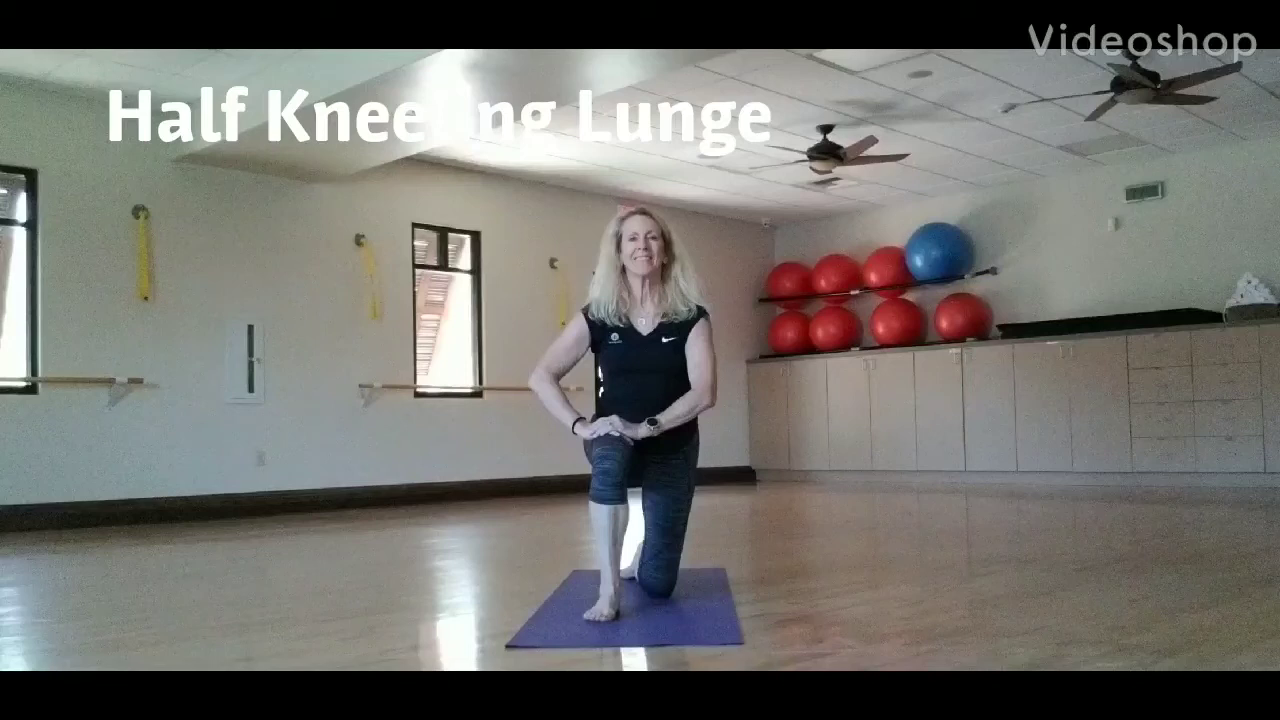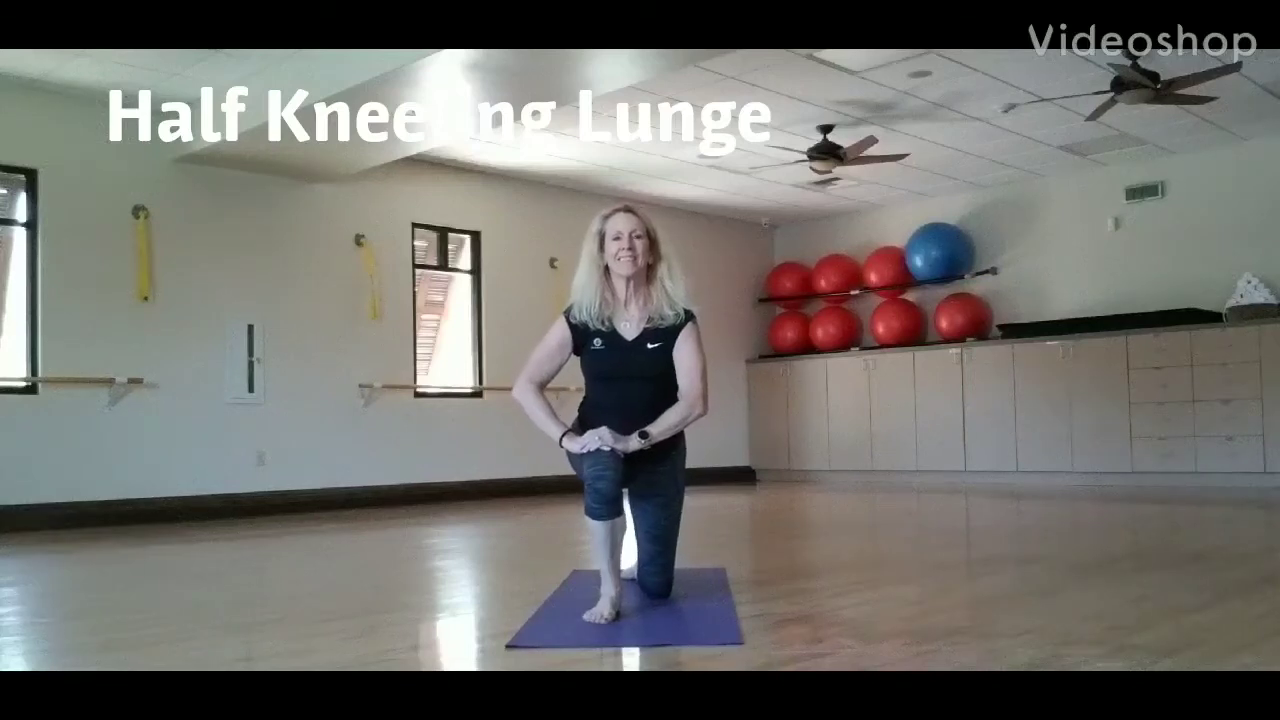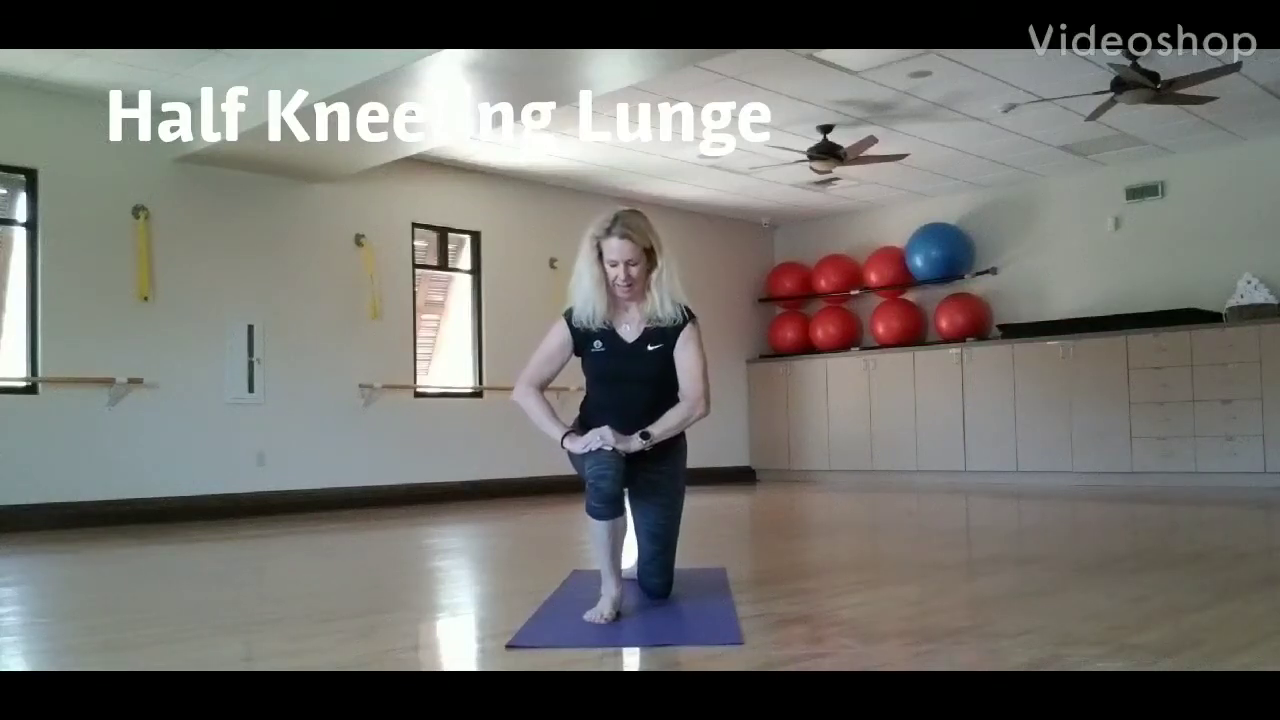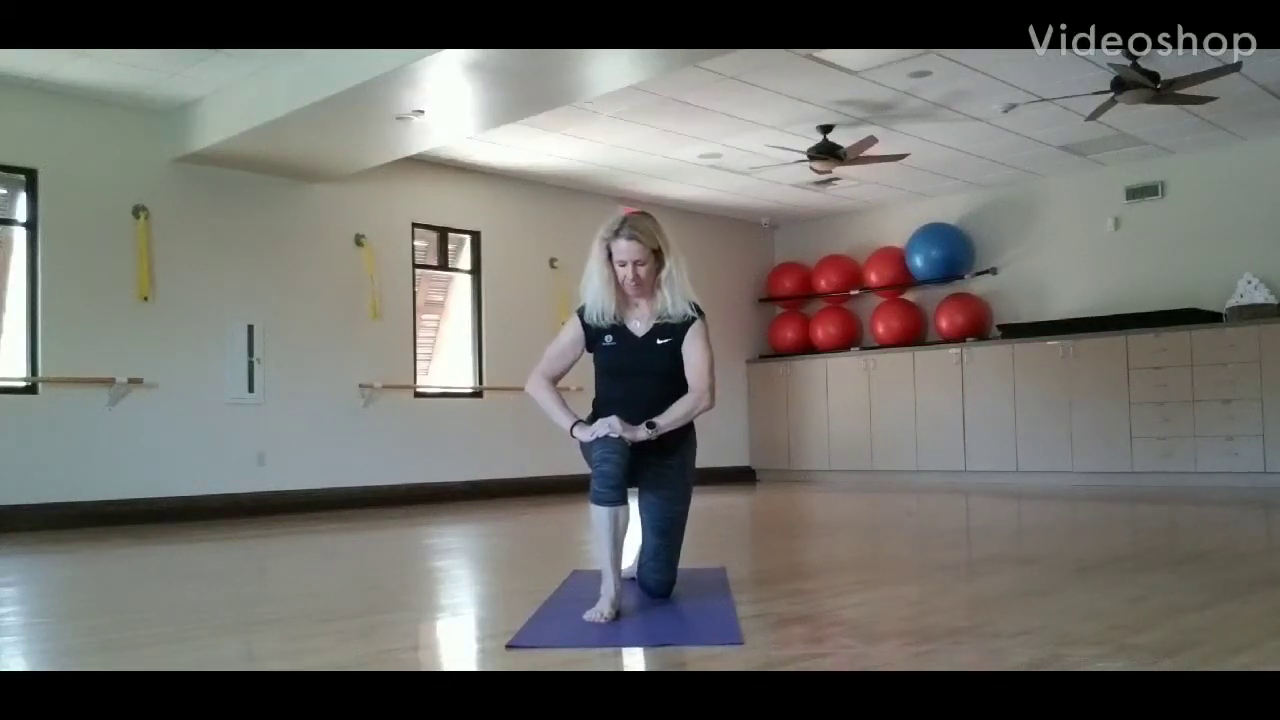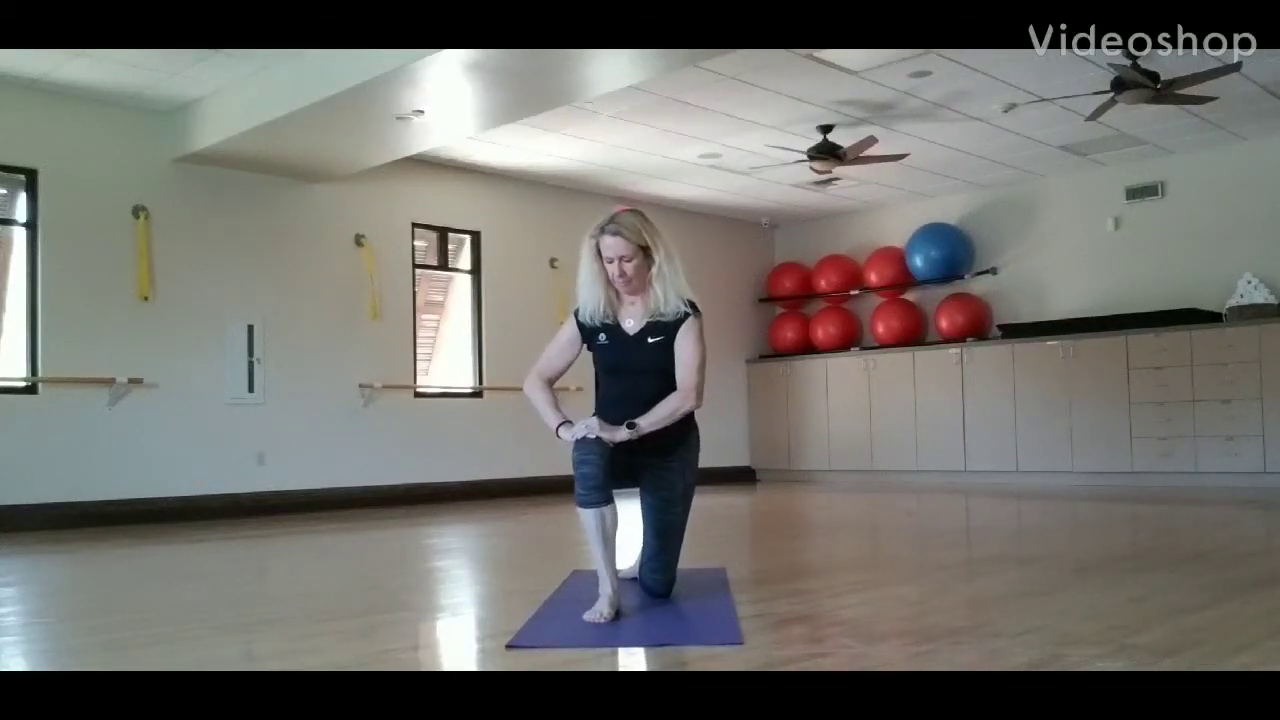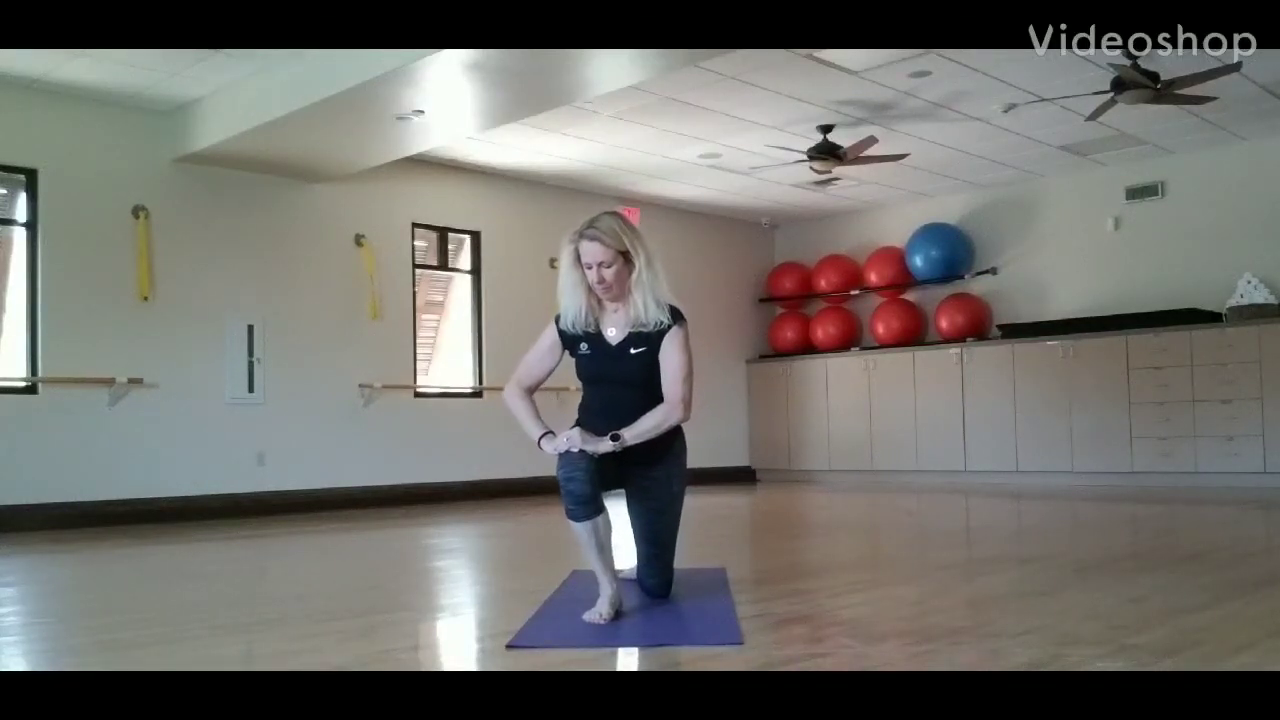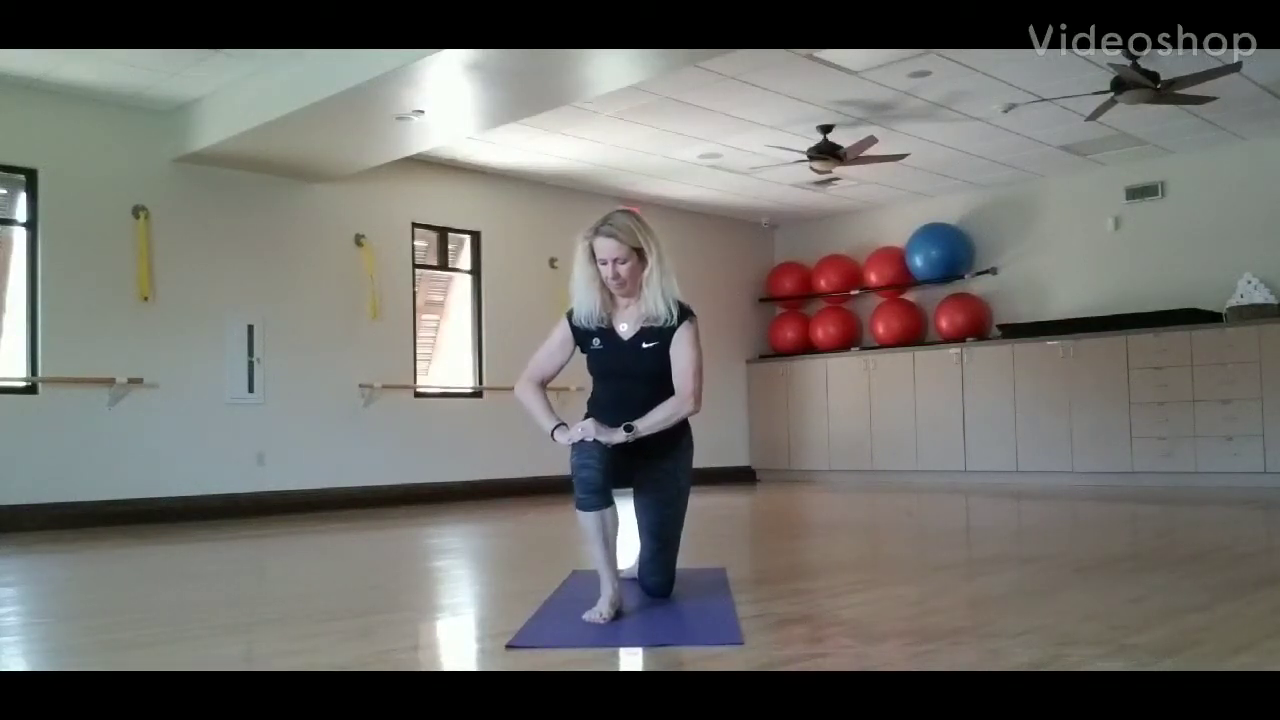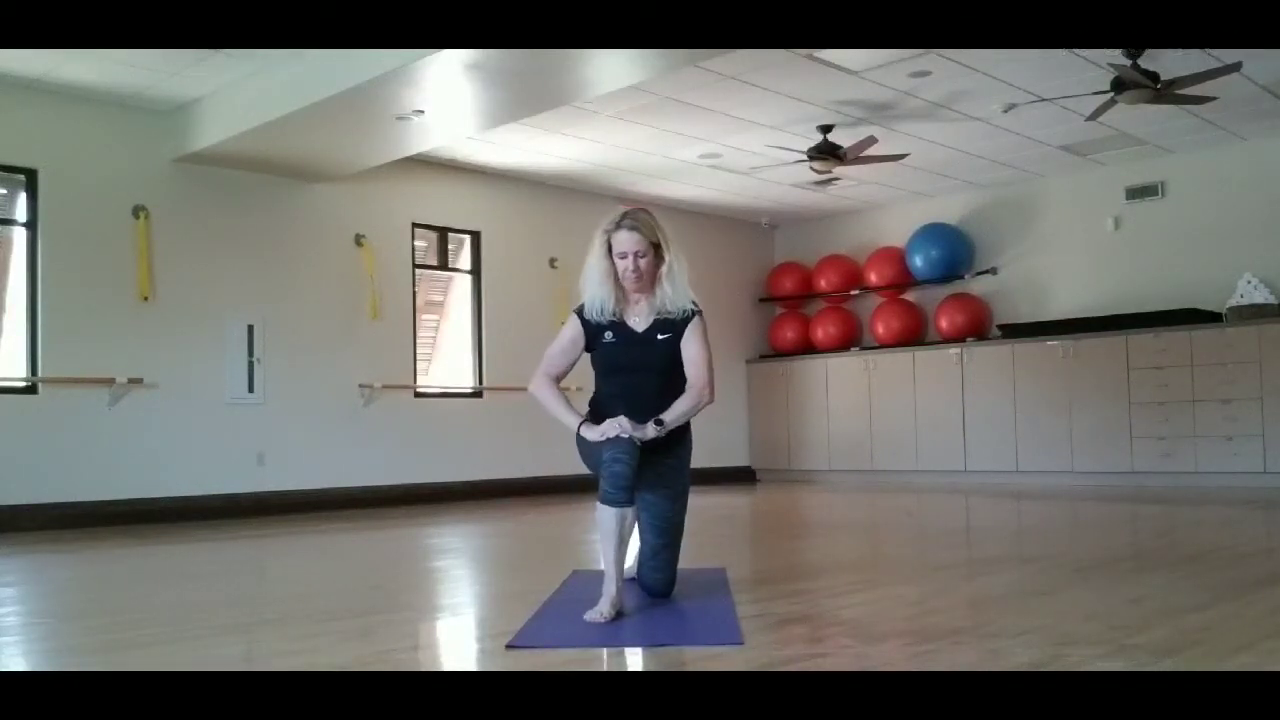
dt=0.7s
person 1, frame 1
left shoulder: (691, 317)
right shoulder: (598, 315)
left elbow: (704, 393)
right elbow: (541, 377)
left wrist: (645, 427)
right wrist: (579, 424)
left hip: (673, 445)
right hip: (613, 438)
left knee: (658, 583)
right knee: (609, 459)
left ankle: (640, 563)
right ankle: (609, 589)
person 1, frame 2
left shoulder: (678, 320)
right shoulder: (580, 318)
left elbow: (695, 402)
right elbow: (525, 387)
left wrist: (635, 439)
right wrist: (565, 437)
left hip: (659, 450)
right hip: (598, 445)
left knee: (657, 587)
right knee: (603, 474)
left ankle: (639, 565)
right ankle: (609, 589)
person 1, frame 3
left shoulder: (677, 321)
right shoulder: (580, 319)
left elbow: (697, 402)
right elbow: (525, 389)
left wrist: (637, 440)
right wrist: (567, 437)
left hip: (659, 450)
right hip: (599, 445)
left knee: (656, 585)
right knee: (604, 474)
left ankle: (640, 565)
right ankle: (610, 589)
person 1, frame 4
left shoulder: (686, 317)
right shoulder: (593, 316)
left elbow: (702, 395)
right elbow: (538, 381)
left wrist: (643, 430)
right wrist: (577, 427)
left hip: (669, 446)
right hip: (609, 439)
left knee: (658, 584)
right knee: (610, 460)
left ankle: (641, 563)
right ankle: (609, 588)
person 1, frame 5
left shoulder: (681, 314)
right shoulder: (589, 316)
left elbow: (689, 395)
right elbow: (536, 380)
left wrist: (627, 430)
right wrist: (564, 427)
left hip: (669, 447)
right hip: (610, 439)
left knee: (658, 585)
right knee: (587, 460)
left ankle: (642, 564)
right ankle: (607, 589)
person 1, frame 6
left shoulder: (666, 322)
right shoulder: (570, 322)
left elbow: (677, 407)
right elbow: (516, 389)
left wrist: (611, 441)
right wrist: (546, 438)
left hip: (655, 453)
right hip: (592, 446)
left knee: (656, 586)
right knee: (573, 476)
left ankle: (640, 567)
right ankle: (608, 589)
person 1, frame 7
left shoulder: (675, 318)
right shoulder: (583, 318)
left elbow: (688, 399)
right elbow: (527, 383)
left wrist: (623, 432)
right wrist: (559, 430)
left hip: (664, 448)
right hip: (603, 441)
left knee: (657, 584)
right knee: (587, 464)
left ankle: (641, 565)
right ankle: (609, 589)
person 1, frame 8
left shoulder: (684, 314)
right shoulder: (590, 314)
left elbow: (702, 389)
right elbow: (541, 381)
left wrist: (651, 427)
right wrist: (584, 427)
left hip: (666, 445)
right hip: (607, 439)
left knee: (658, 584)
right knee: (620, 455)
left ankle: (639, 563)
right ankle: (611, 589)
